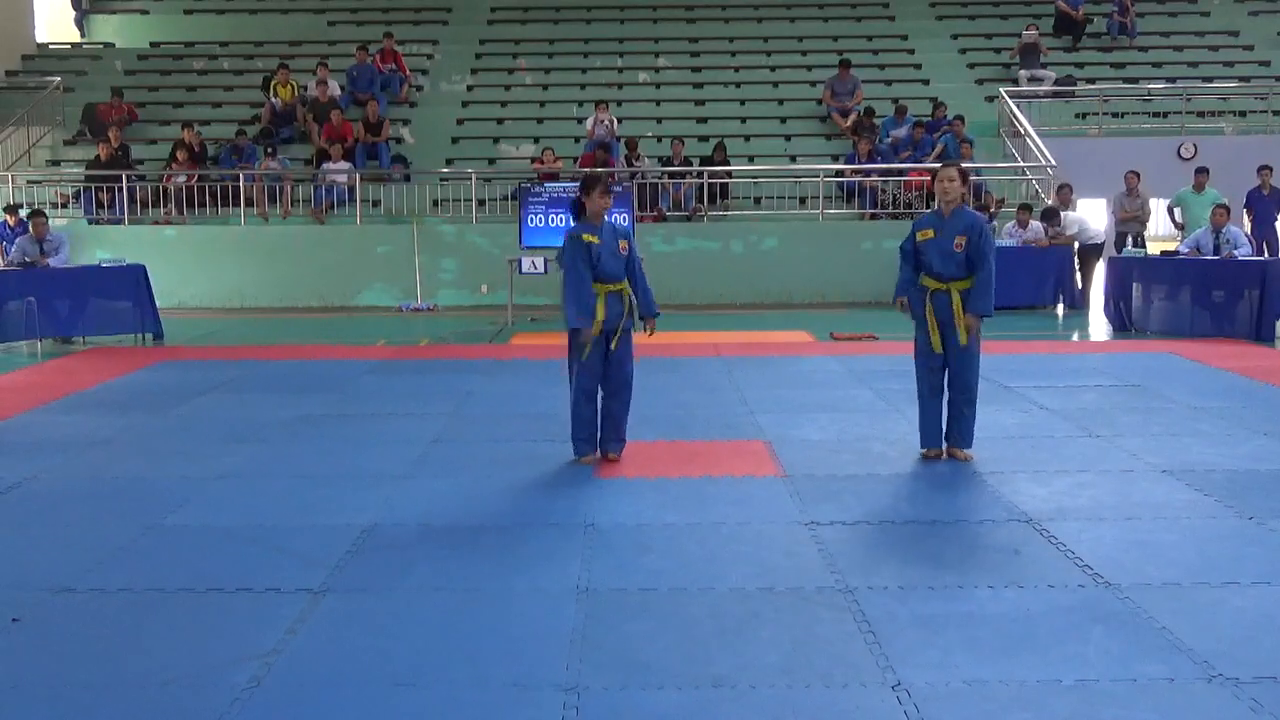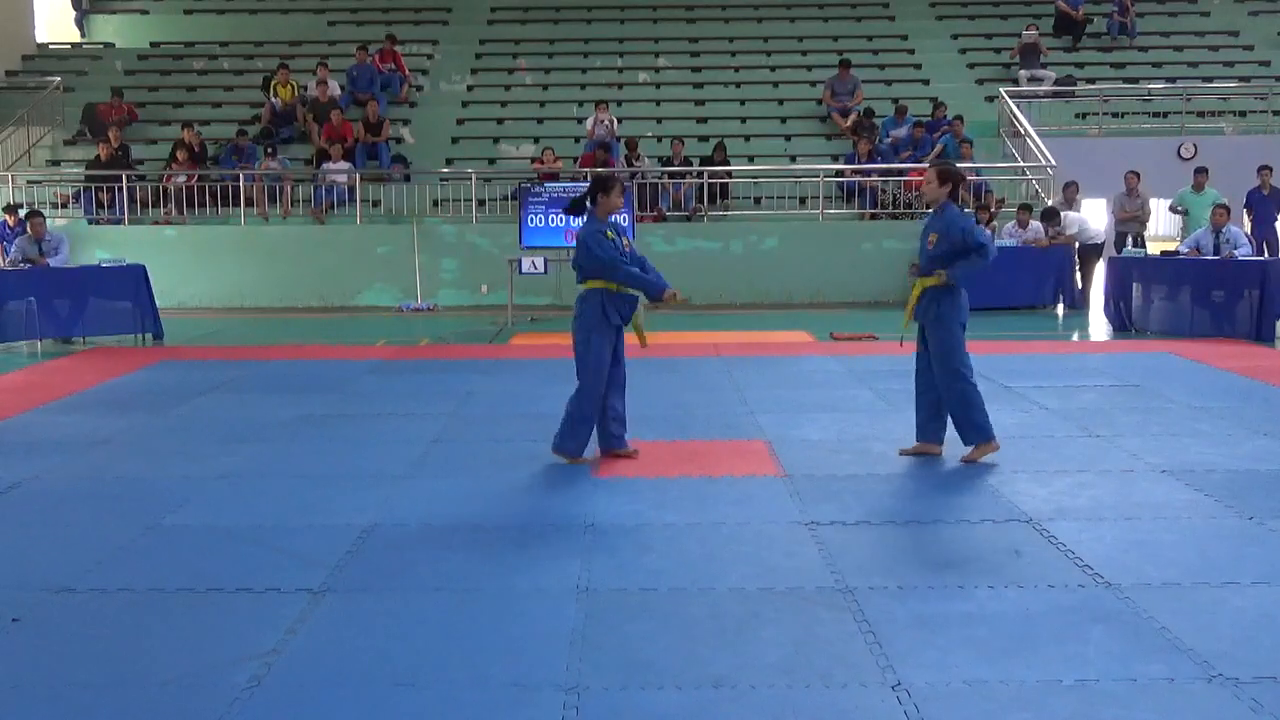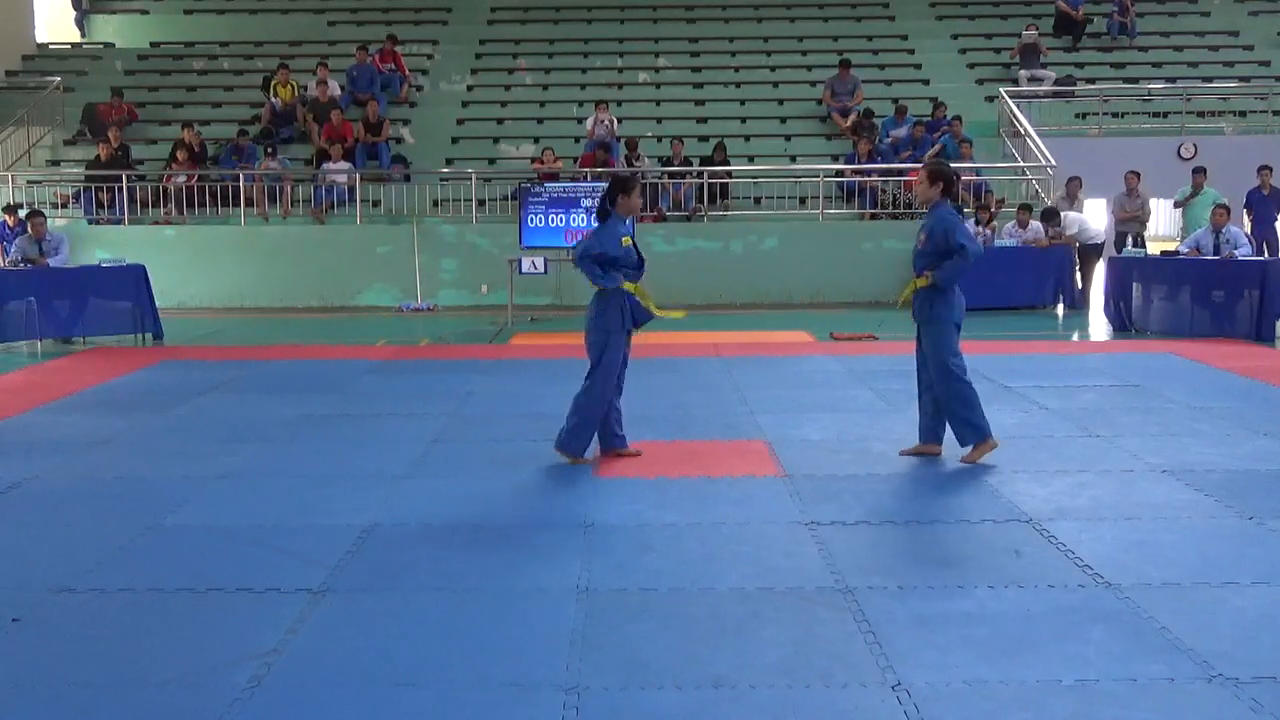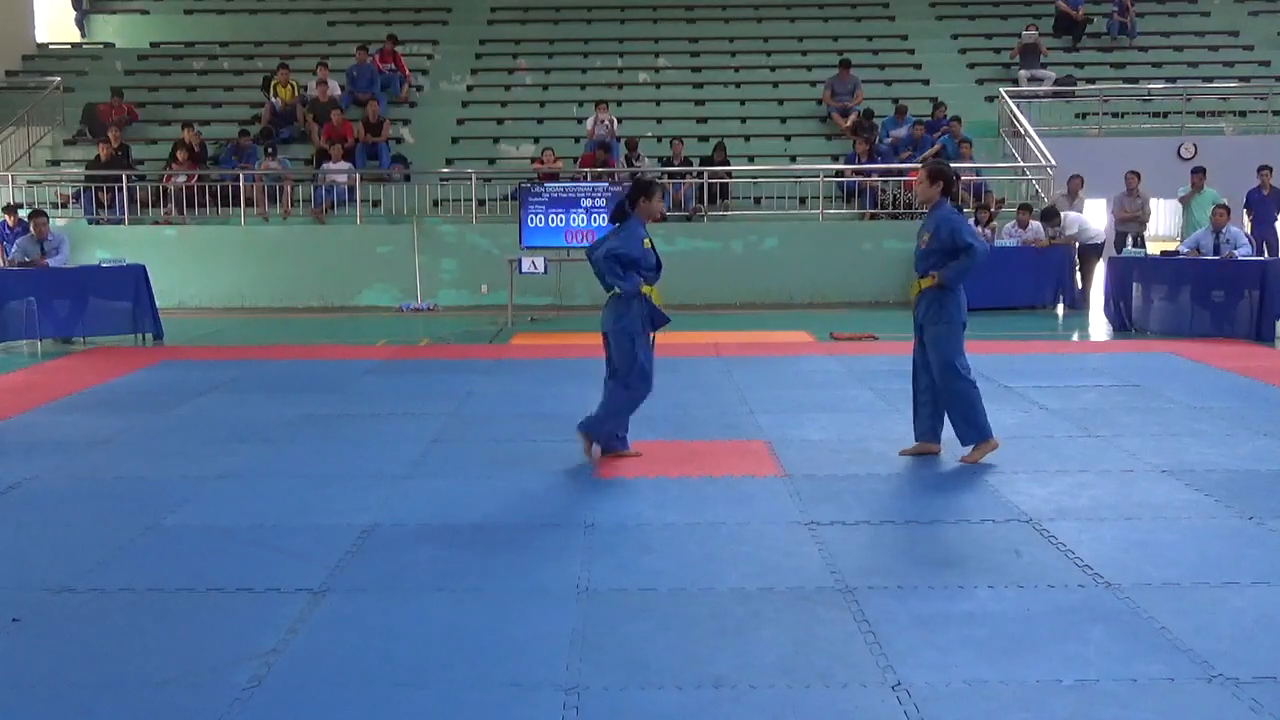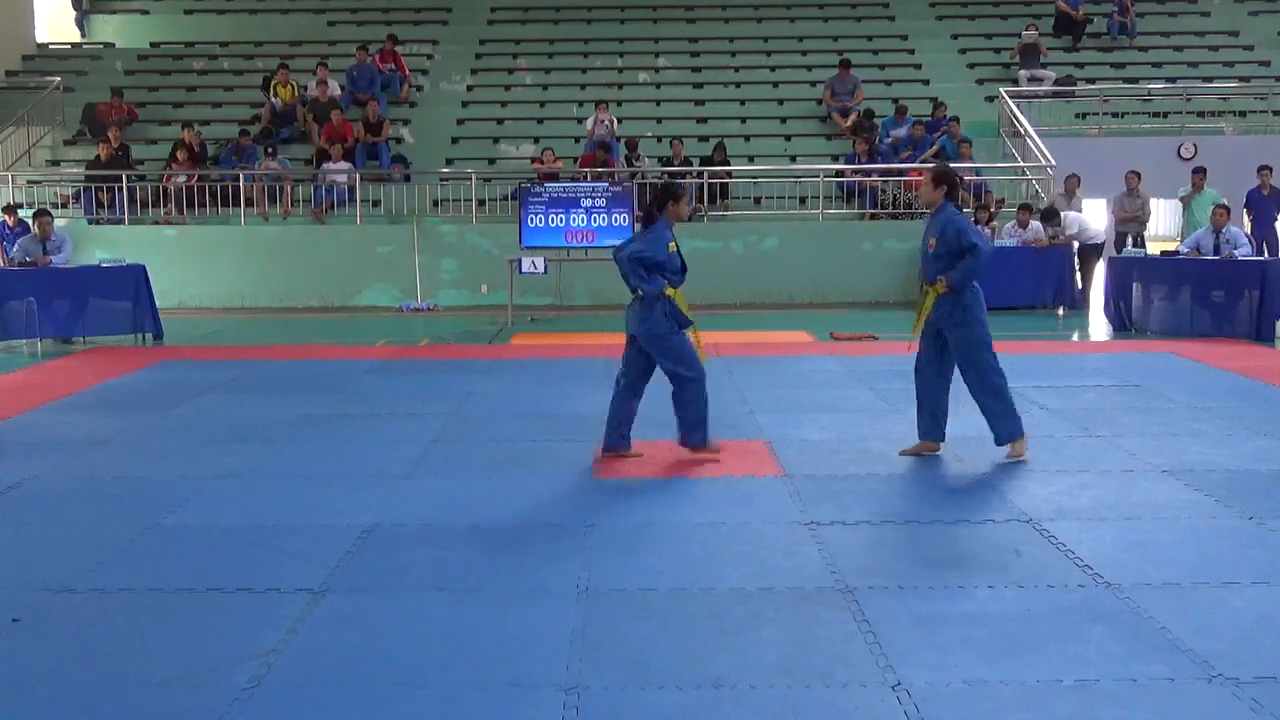
dt=0.2s
person 1, frame 1
left shoulder: (976, 223)
right shoulder: (923, 223)
left elbow: (985, 267)
right elbow: (909, 259)
left wrist: (977, 310)
right wrist: (903, 293)
left hip: (961, 308)
right hip: (928, 308)
left knee: (964, 378)
right knee: (928, 377)
left ankle: (958, 443)
right ankle: (933, 442)
person 1, frame 2
left shoulder: (955, 220)
right shoulder: (936, 218)
left elbow: (985, 250)
left wrist: (951, 276)
right wrist: (921, 269)
left hip: (945, 305)
right hip: (932, 304)
left knee: (954, 373)
right knee: (929, 375)
left ankle: (984, 438)
right ankle: (930, 440)
person 1, frame 3
left shoulder: (945, 219)
right shoulder: (935, 216)
left elbow: (971, 251)
left wrist: (939, 277)
right wrist: (927, 274)
left hip: (939, 305)
right hip: (929, 304)
left knee: (948, 373)
right knee: (929, 374)
left ankle: (982, 438)
right ankle: (930, 440)
person 1, frame 4
left shoulder: (948, 219)
right shoulder: (933, 217)
left elbow: (977, 250)
left wrist: (945, 276)
right wrist: (928, 276)
left hip: (944, 305)
right hip: (928, 304)
left knee: (951, 372)
right knee: (925, 373)
left ankle: (983, 439)
right ankle: (928, 439)
person 1, frame 5
left shoulder: (953, 221)
right shoulder: (937, 220)
left elbow: (980, 251)
left wrist: (952, 280)
right wrist: (932, 281)
left hip: (963, 306)
right hip: (940, 308)
left knee: (983, 371)
right knee: (929, 373)
left ankle: (1015, 435)
right ankle: (931, 438)
person 2, frame 1
left shoulder: (620, 232)
right shoulder: (576, 236)
left elbow: (634, 272)
right elbow: (574, 280)
left wrist: (648, 312)
right wrist: (583, 321)
left hip: (618, 316)
right hip: (588, 313)
left knee: (619, 381)
right knee: (585, 382)
left ankle: (611, 443)
right ankle: (584, 447)
person 2, frame 2
left shoulder: (614, 229)
right shoulder: (591, 233)
left elbow: (637, 262)
right elbow: (619, 268)
left wrist: (663, 287)
right wrist: (659, 289)
left hip: (610, 312)
right hip: (595, 312)
left knee: (614, 381)
right knee: (593, 381)
left ankle: (614, 442)
right ankle: (568, 445)
person 2, frame 3
left shoulder: (617, 228)
right shoulder: (612, 231)
left elbow: (583, 251)
right elbow: (581, 255)
left wrist: (612, 279)
right wrist: (609, 282)
left hip: (617, 312)
right hip: (611, 312)
left knee: (612, 381)
right knee: (600, 381)
left ankle: (613, 442)
right ankle: (570, 444)
person 2, frame 4
left shoulder: (629, 231)
right shoulder: (633, 235)
left elbow: (594, 251)
right elbow: (601, 256)
left wrist: (613, 285)
right wrist: (625, 285)
left hip: (623, 314)
right hip: (631, 315)
left knee: (620, 379)
right knee: (639, 381)
left ankle: (614, 442)
right ankle: (593, 429)
person 2, frame 5
left shoulder: (654, 233)
right shoulder: (659, 238)
left elbow: (621, 253)
right elbow: (626, 257)
right wrist: (650, 289)
left hip: (643, 316)
right hip: (656, 317)
left knee: (632, 378)
right knee: (691, 374)
left ankle: (615, 443)
right ankle: (694, 438)
